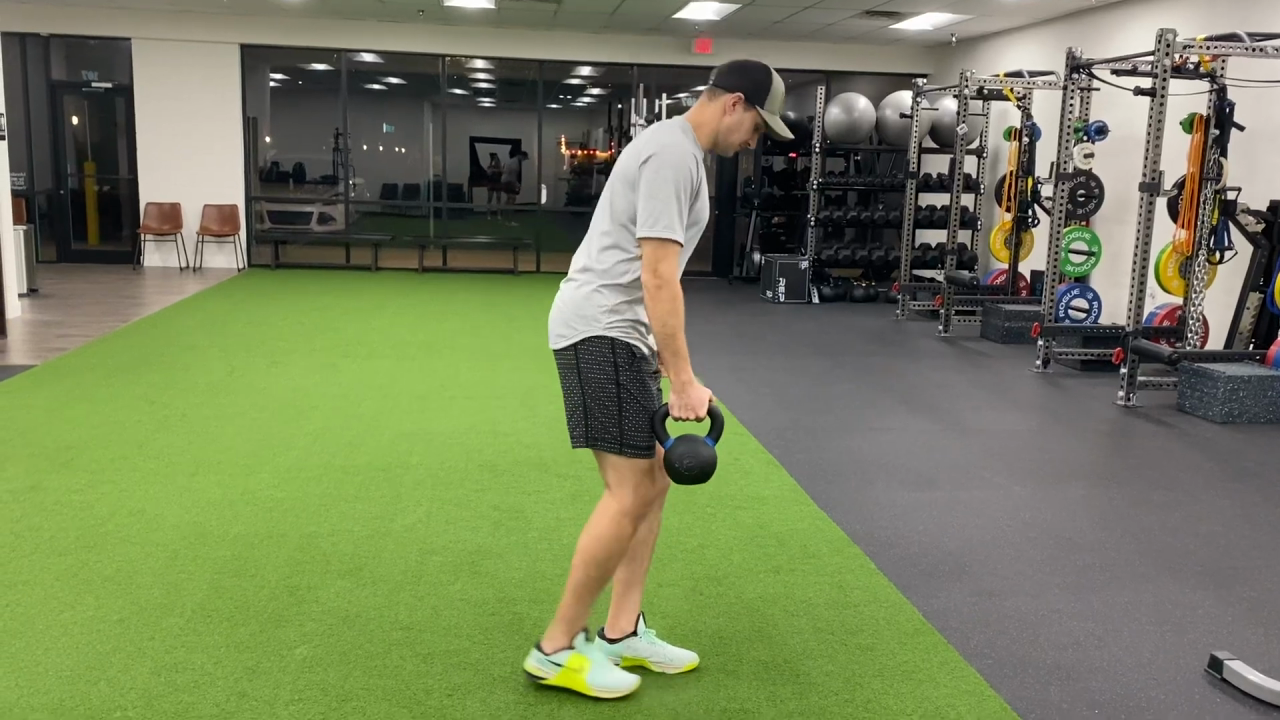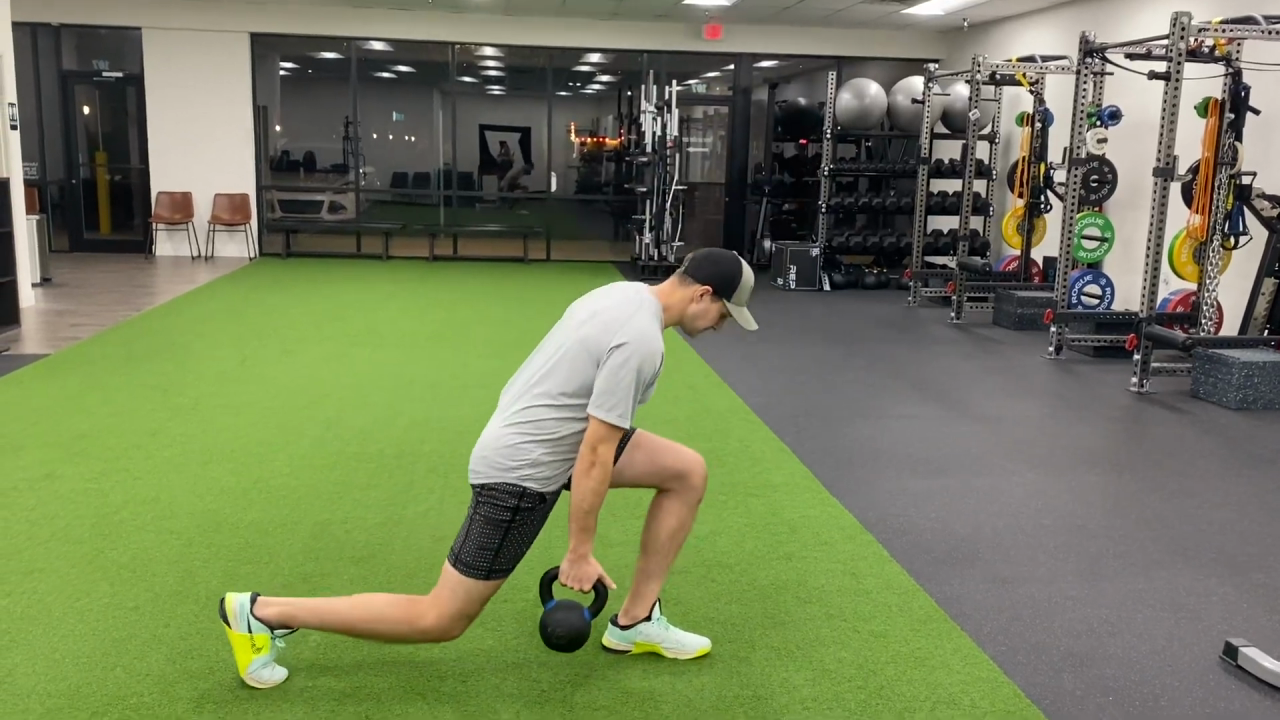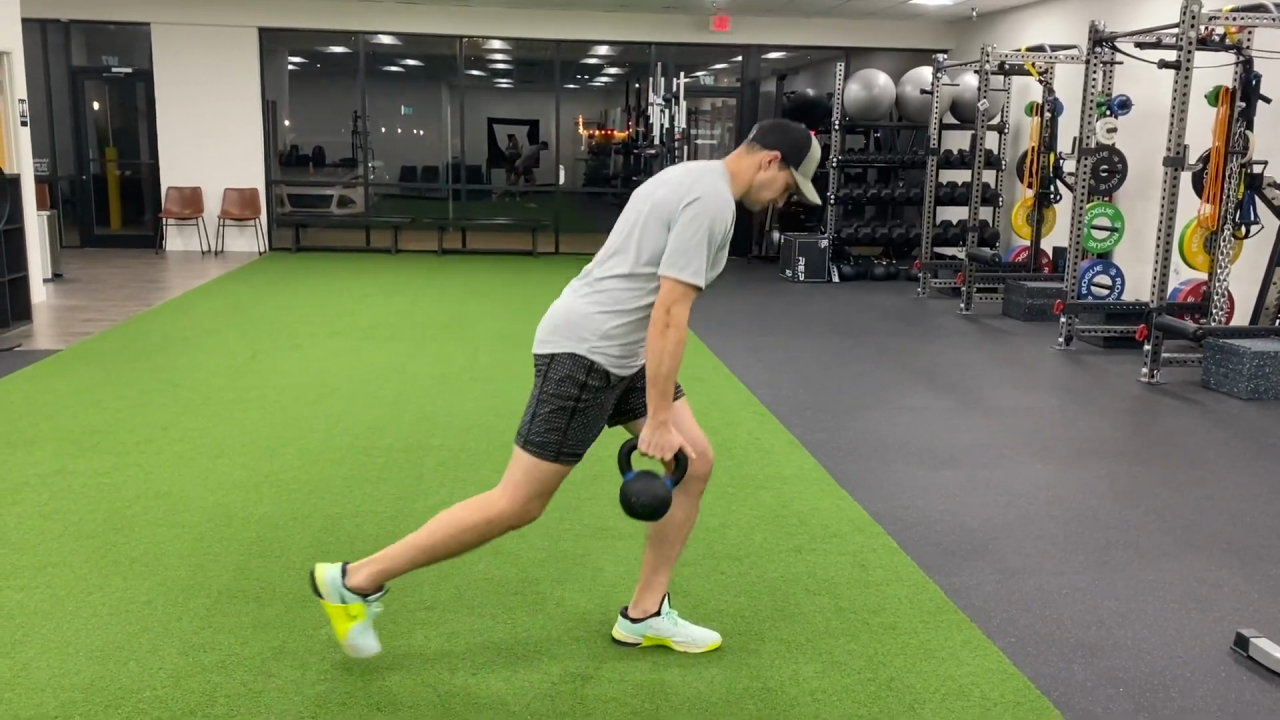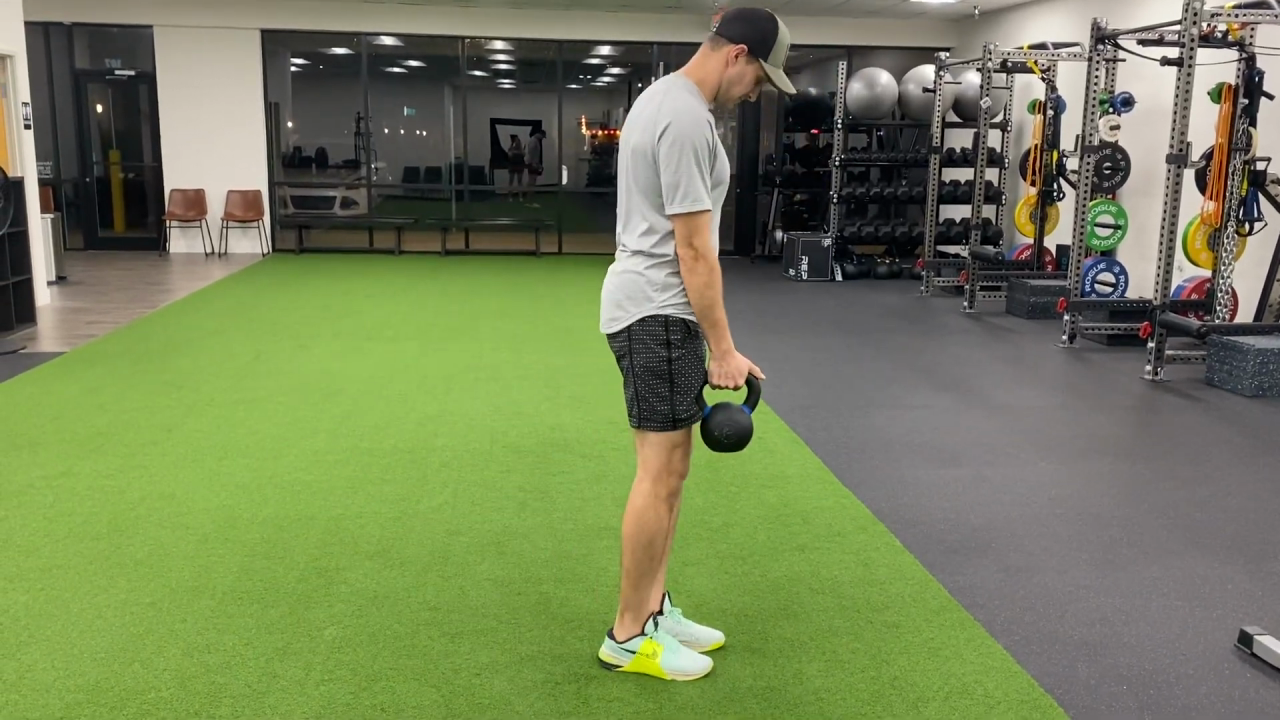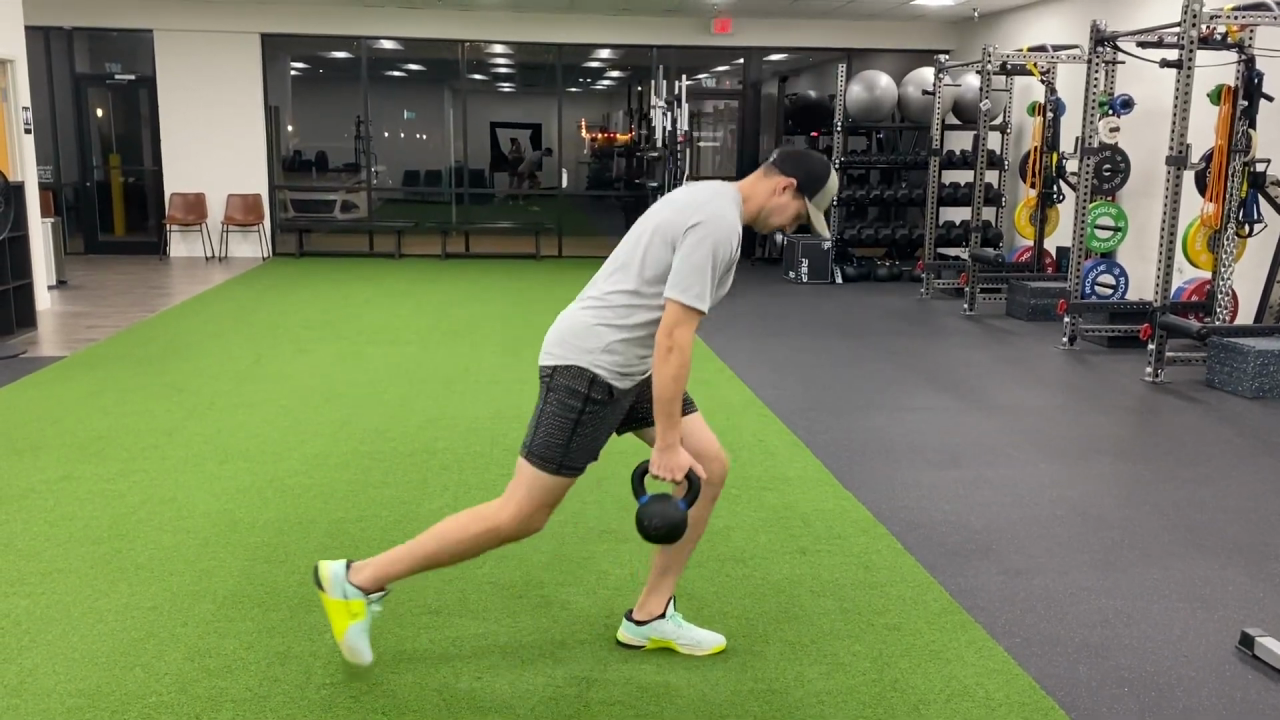
dt=0.7s
person 1, frame 1
left shoulder: (679, 146)
right shoulder: (674, 153)
right elbow: (660, 272)
left wrist: (675, 366)
right wrist: (685, 384)
left hip: (618, 329)
right hip: (602, 331)
left knee: (646, 483)
right knee: (633, 494)
left ankle: (621, 632)
right ankle: (558, 645)
person 1, frame 2
left shoulder: (624, 293)
right shoulder: (641, 342)
right elbow: (597, 455)
right wrist: (580, 555)
left hip: (533, 440)
right hip: (523, 469)
left knee: (688, 473)
right knee: (441, 619)
left ankle: (635, 621)
right ankle: (261, 615)
person 1, frame 3
left shoulder: (689, 177)
right shoulder: (711, 204)
right elbow: (670, 315)
right wrist: (658, 421)
left hip: (613, 347)
right hip: (586, 351)
left knee: (696, 461)
right knee: (518, 500)
left ankle: (645, 612)
right ankle: (355, 582)
person 1, frame 4
left shoulder: (662, 98)
right shoulder: (686, 119)
right elbow: (694, 249)
right wrist: (724, 349)
left hip: (651, 306)
right hip: (659, 313)
left knee: (670, 469)
right knee: (661, 475)
left ankle: (651, 613)
right ankle: (628, 637)
person 1, frame 5
left shoulder: (709, 196)
right shoulder: (721, 227)
right elbow: (673, 339)
right wrist: (667, 444)
left hip: (624, 358)
right hip: (590, 363)
left knee: (711, 467)
right knee: (522, 513)
left ankle: (649, 617)
right ankle: (356, 583)
